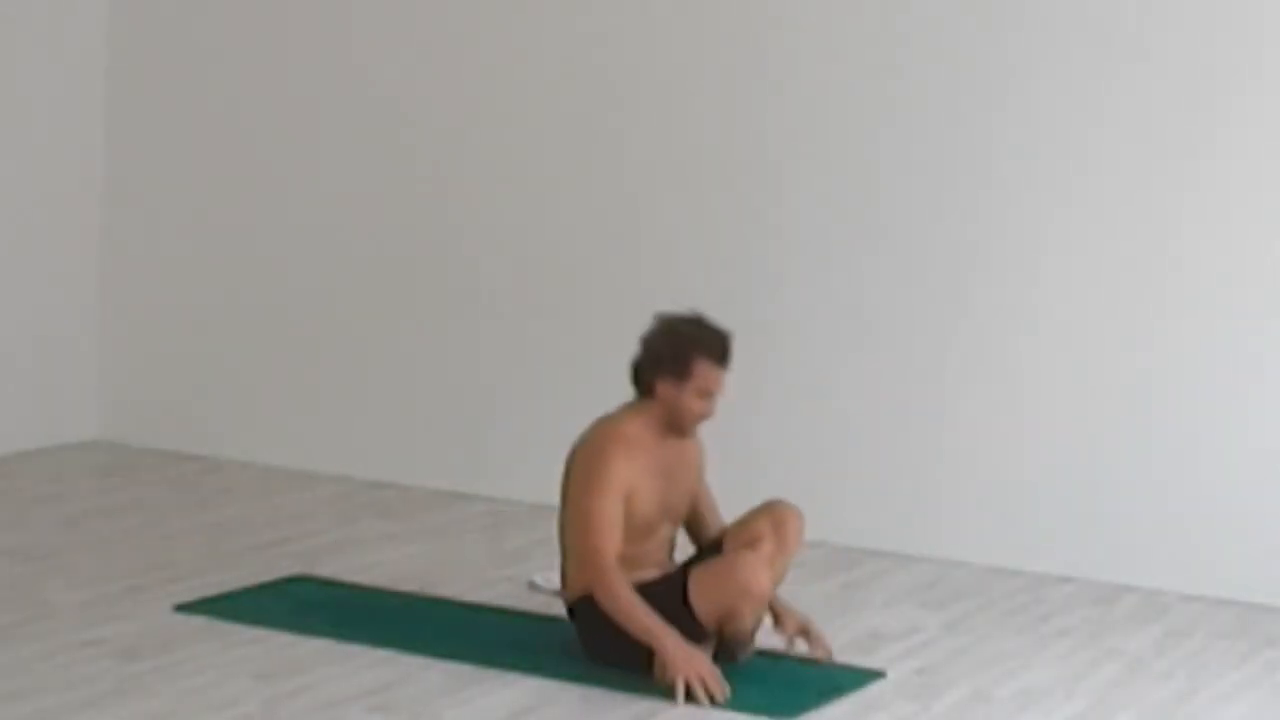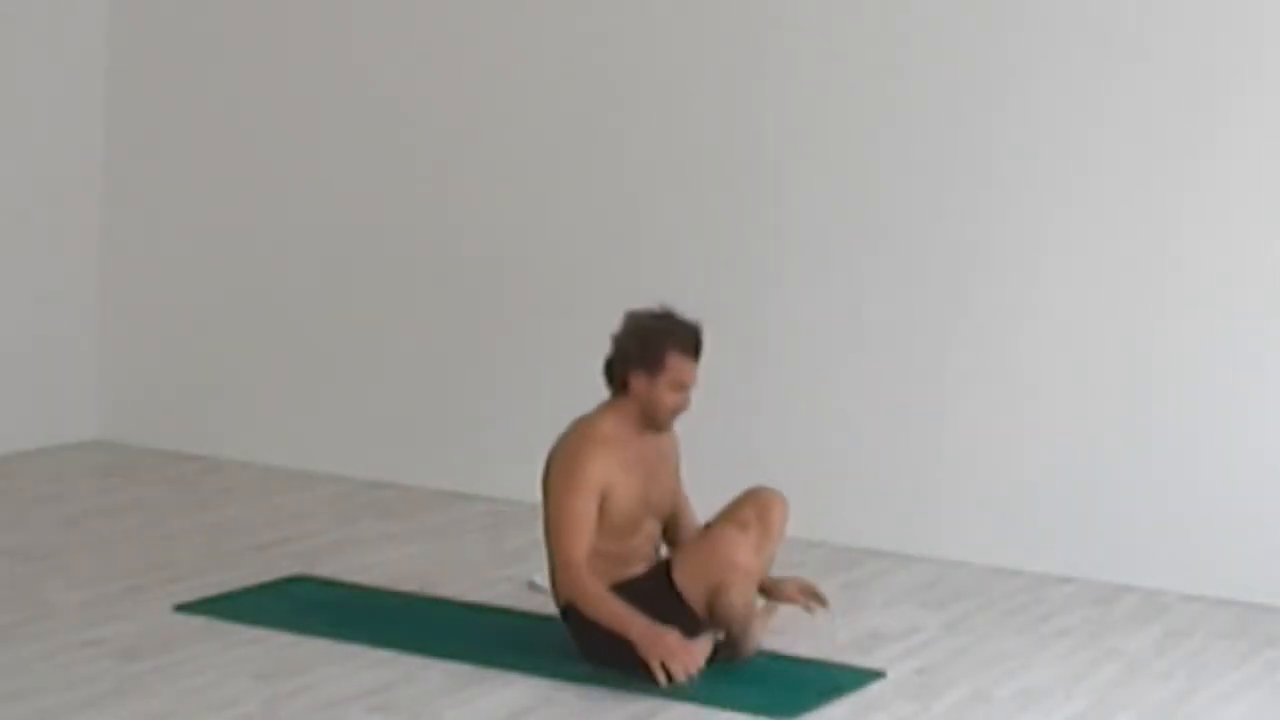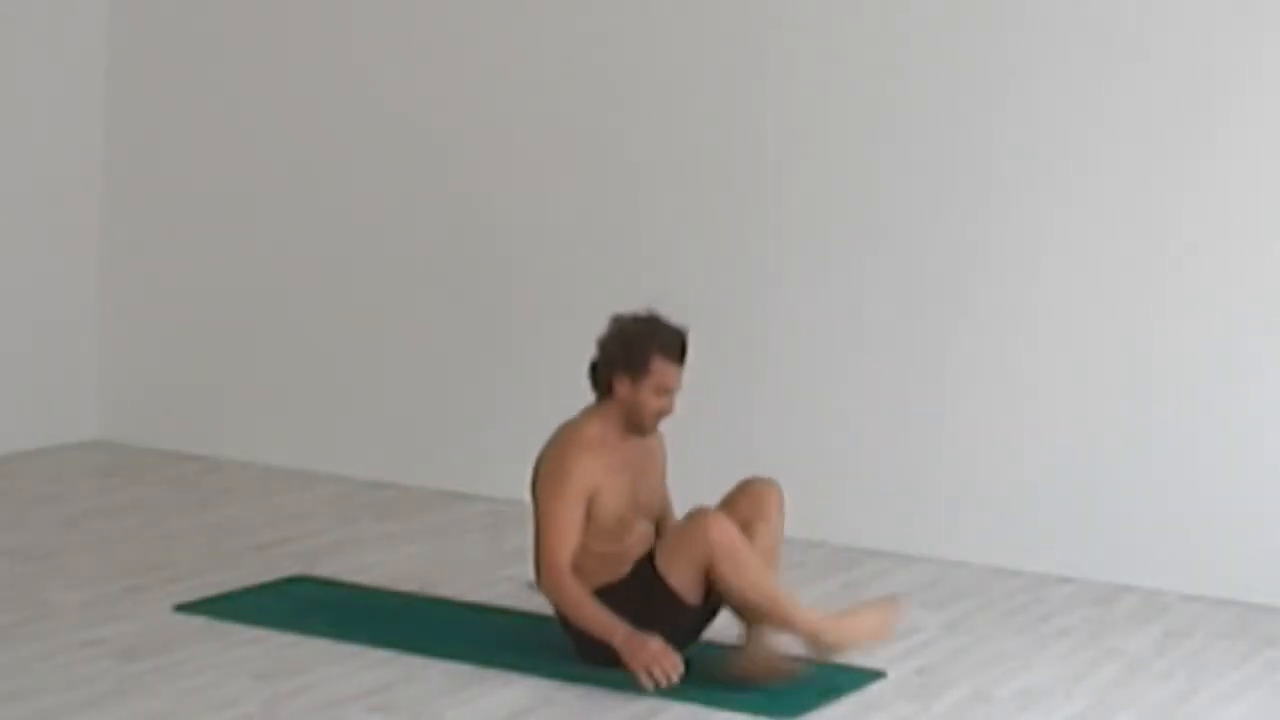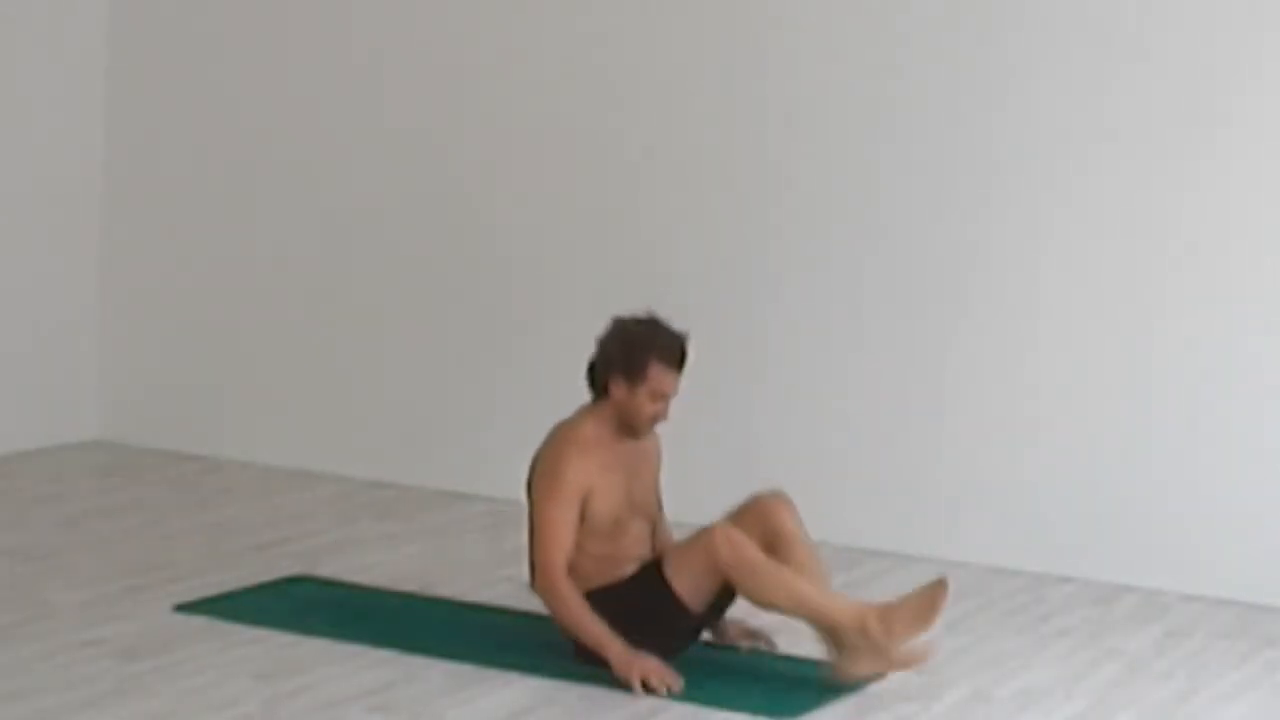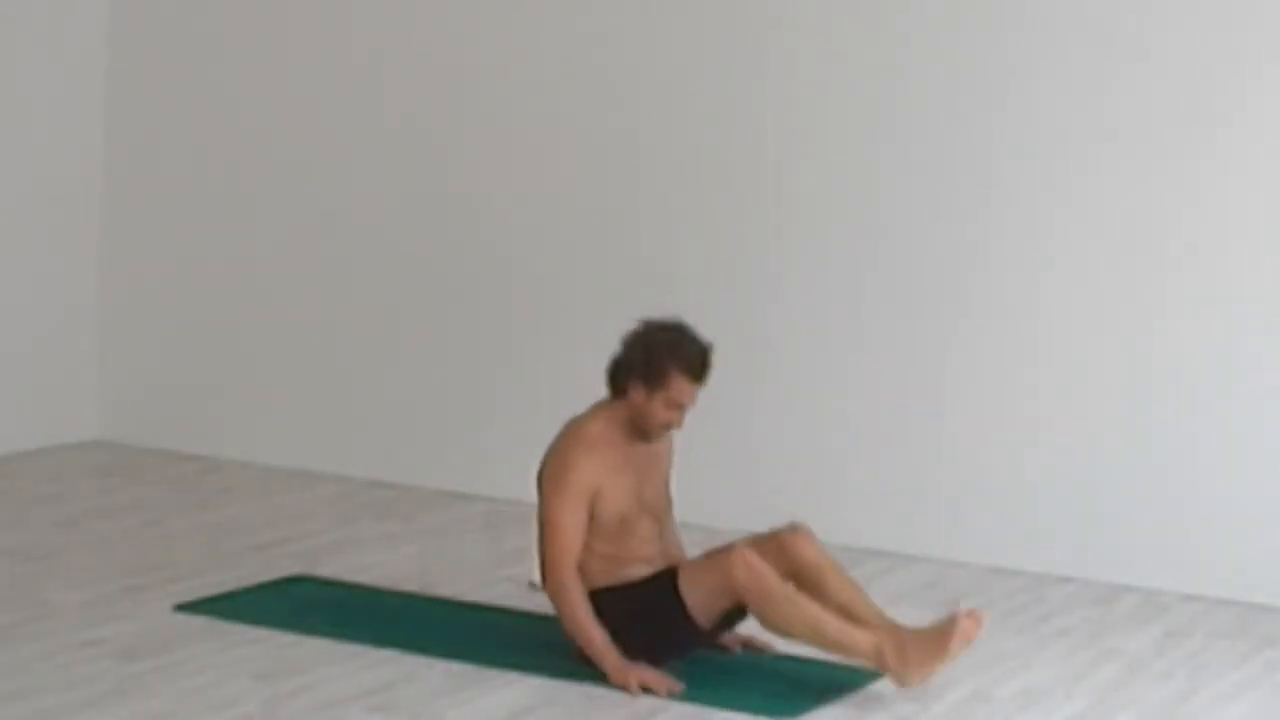
dt=0.2s
person 1, frame 1
left shoulder: (685, 444)
right shoulder: (612, 452)
left elbow: (713, 539)
right elbow: (601, 571)
left wrist: (774, 607)
right wrist: (671, 646)
left hip: (664, 596)
right hip: (613, 624)
left knee: (782, 520)
right knee: (746, 570)
left ankle: (707, 645)
right ankle: (710, 655)
person 1, frame 2
left shoulder: (662, 440)
right shoulder: (588, 452)
left elbow: (685, 537)
right elbow: (570, 571)
left wrist: (763, 584)
right wrist: (643, 632)
left hip: (655, 593)
right hip: (608, 621)
left knee: (767, 505)
right knee: (730, 546)
left ankle: (716, 638)
right ankle: (734, 639)
person 1, frame 3
left shoulder: (649, 442)
right shoulder: (574, 457)
right elbow: (553, 576)
left wrist: (723, 593)
right wrist: (626, 639)
left hip: (658, 601)
right hip: (609, 619)
left knee: (761, 494)
right knee: (710, 527)
left ankle: (757, 646)
right ankle: (818, 630)
person 1, frame 4
left shoulder: (645, 442)
right shoulder: (569, 457)
right elbow: (549, 577)
left wrist: (711, 614)
right wrist: (620, 655)
left hip: (653, 596)
right hip: (610, 616)
left knee: (772, 509)
right knee: (722, 540)
left ankle: (849, 648)
right ankle: (865, 625)
person 1, frame 5
left shoulder: (655, 441)
right shoulder: (578, 454)
right elbow: (558, 573)
left wrist: (707, 611)
right wrist: (614, 664)
left hip: (661, 594)
right hip: (616, 615)
left knee: (793, 542)
right knee: (739, 565)
left ankle: (900, 641)
right ankle: (886, 655)
